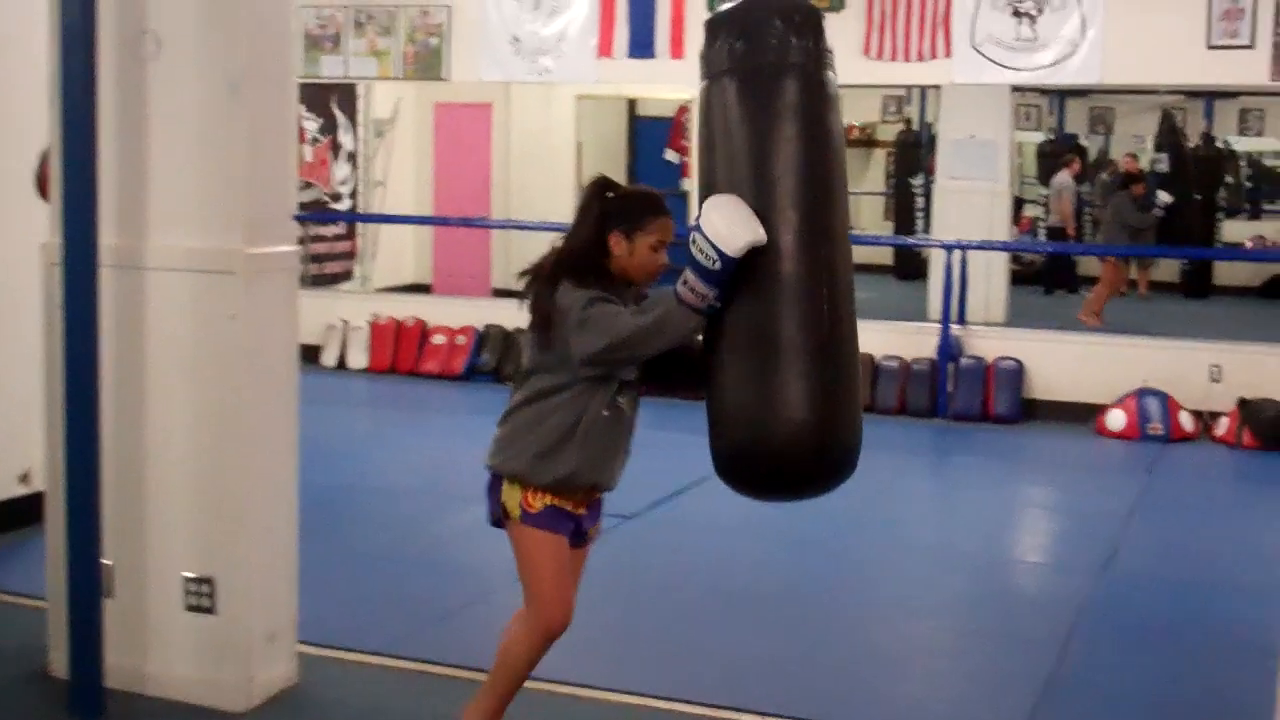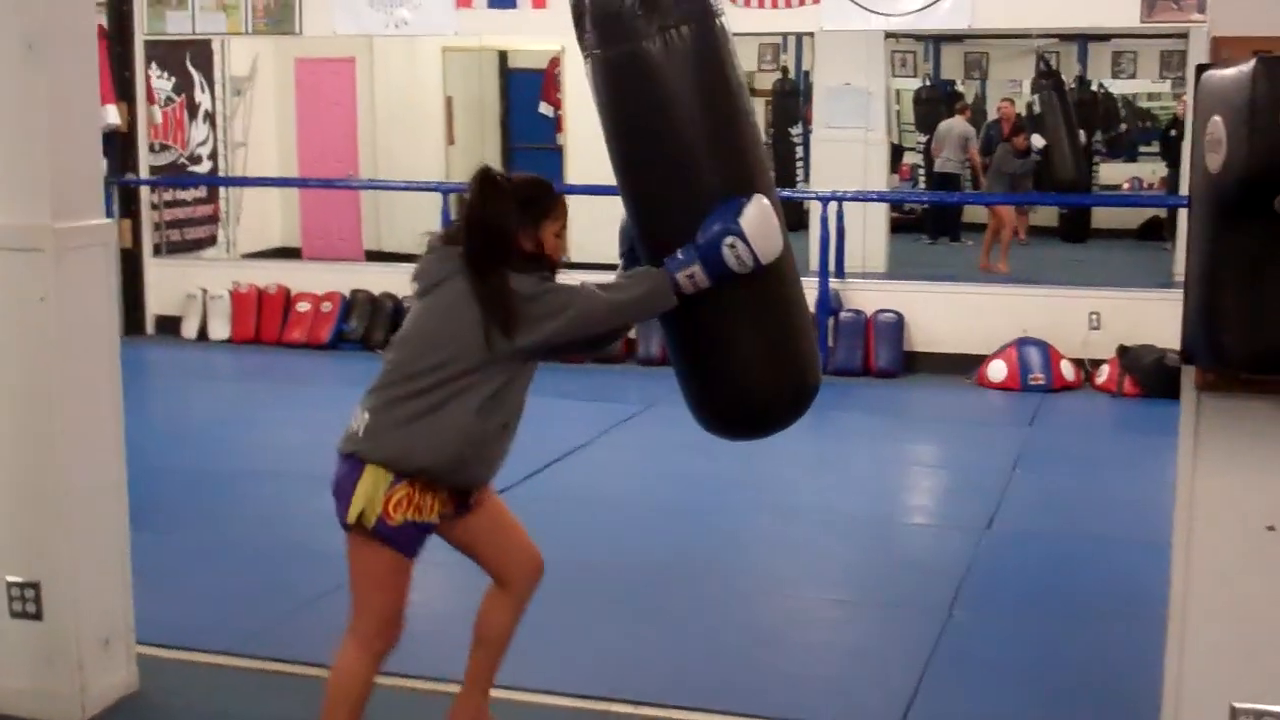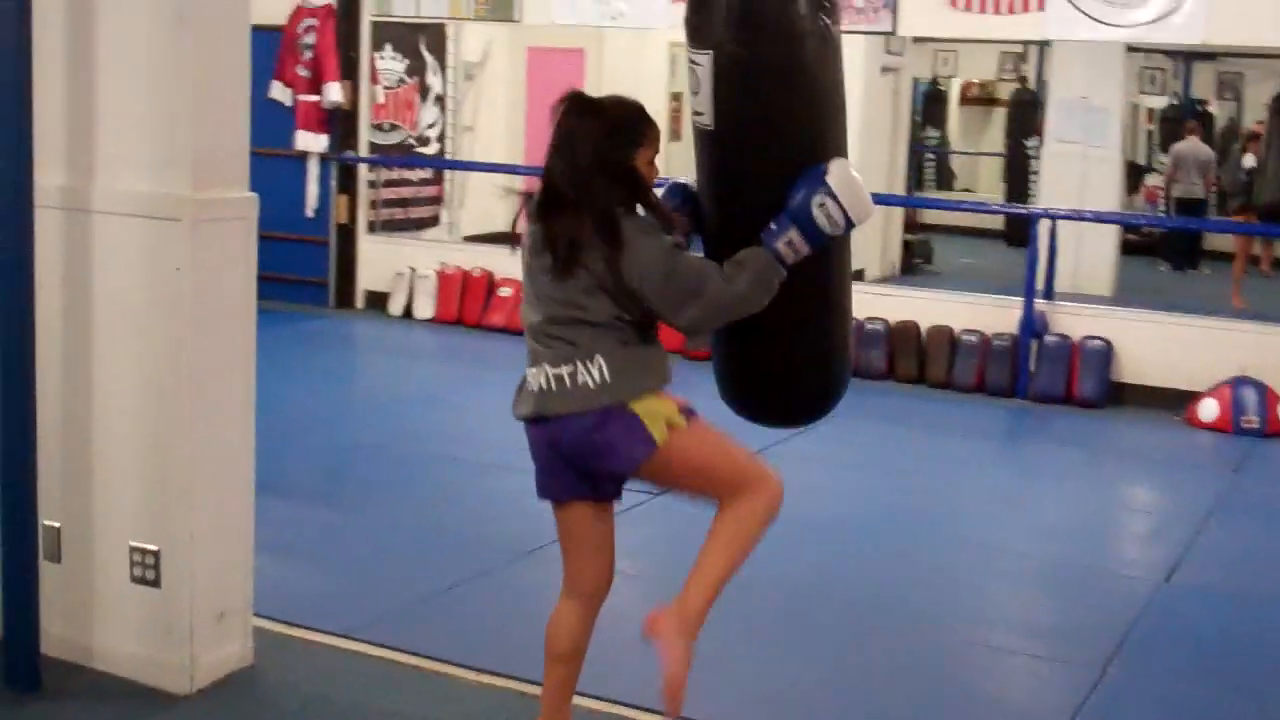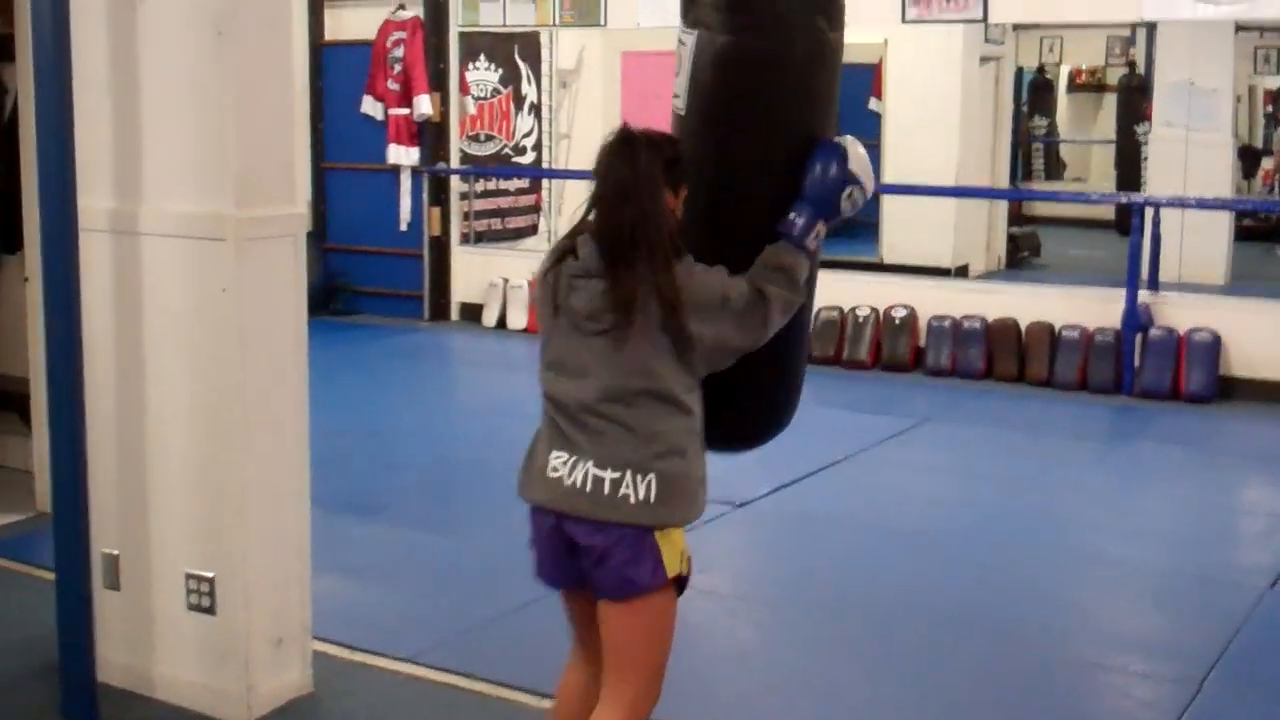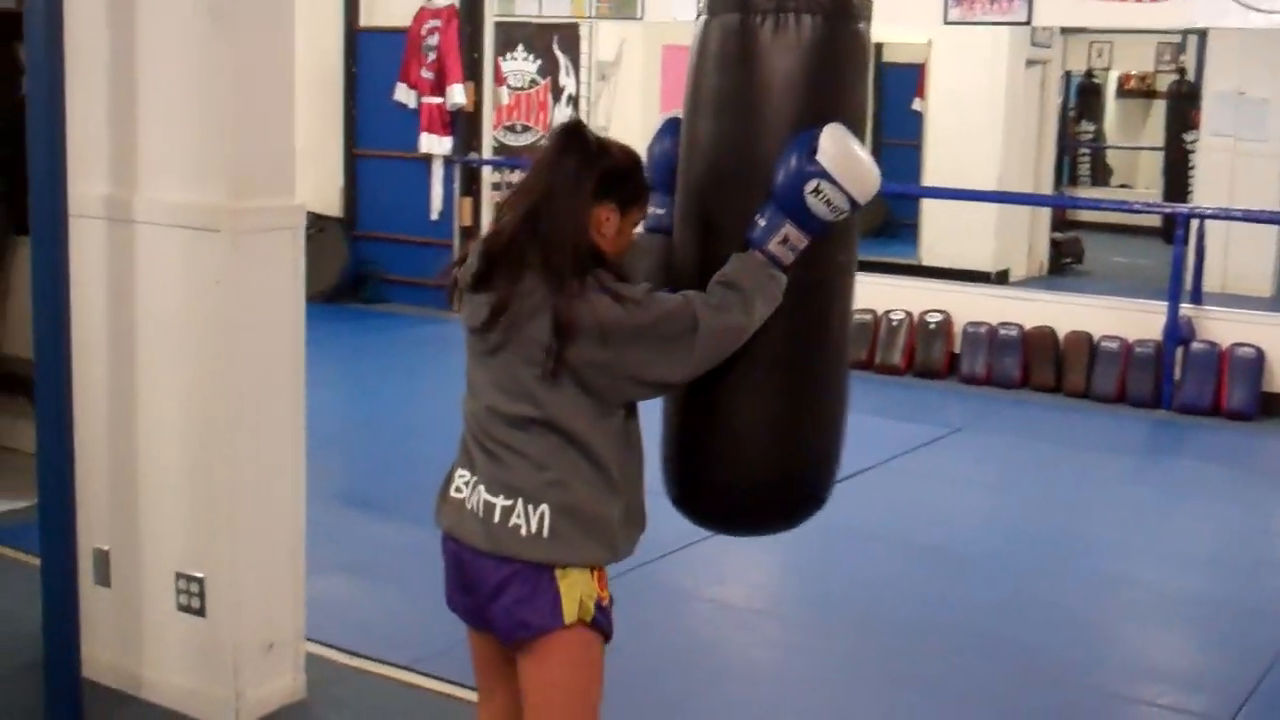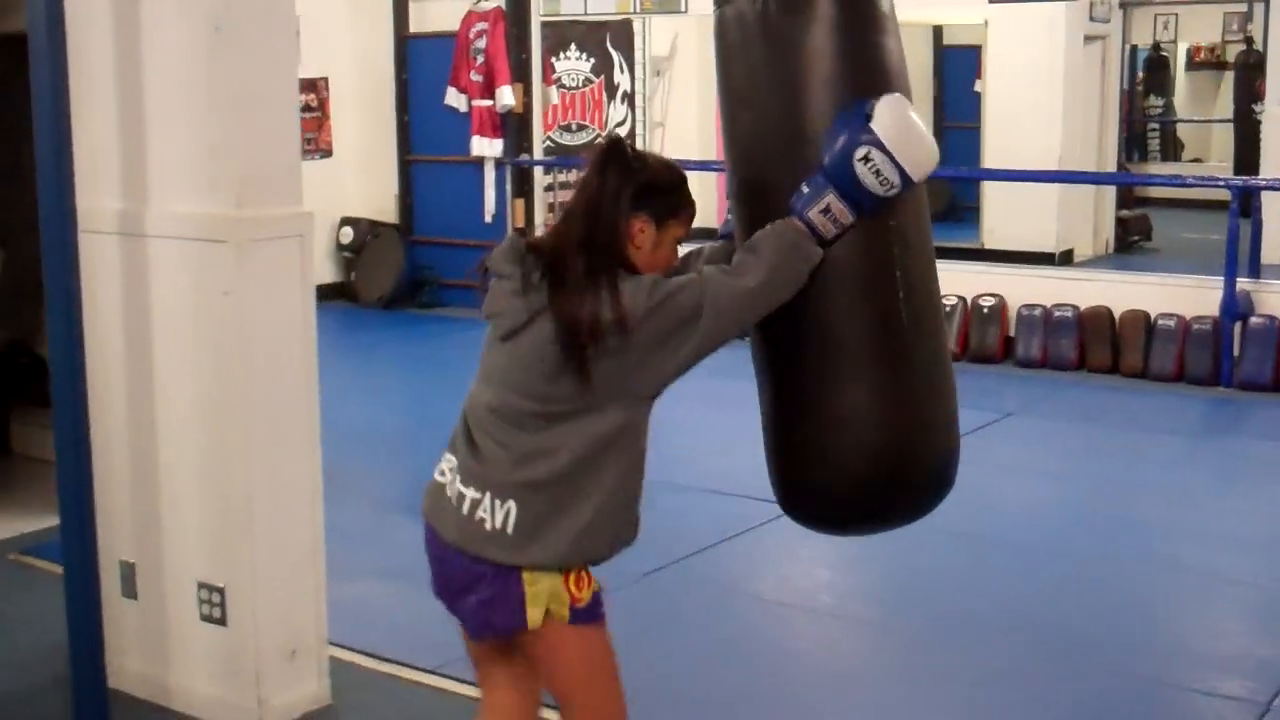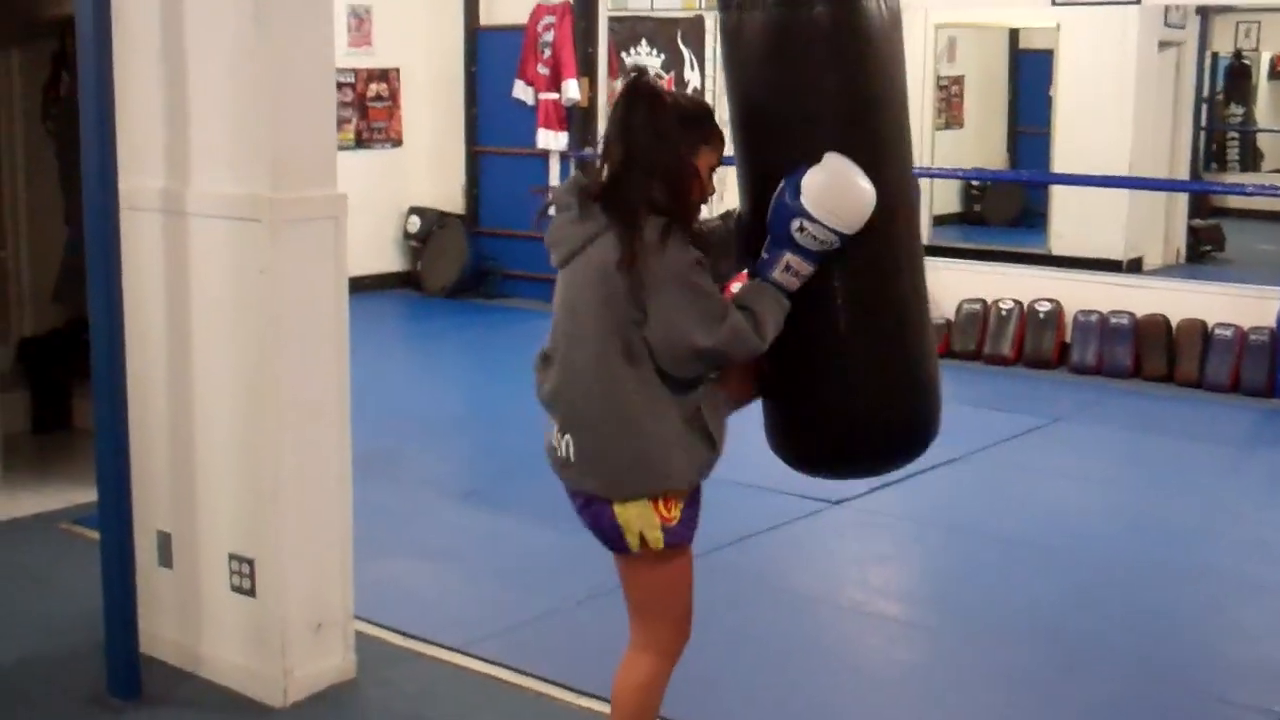
dt=0.5s
person 1, frame 1
left shoulder: (626, 300)
right shoulder: (572, 304)
left elbow: (665, 358)
right elbow: (635, 336)
left hip: (582, 480)
right hip: (533, 474)
left knee: (542, 610)
right knee: (551, 615)
person 1, frame 2
left shoulder: (480, 281)
right shoulder: (511, 291)
left elbow: (579, 323)
right elbow: (595, 309)
left wrist: (639, 276)
right wrist: (691, 267)
left hip: (447, 472)
right hip: (392, 470)
left knee: (521, 568)
right knee: (375, 632)
person 1, frame 3
left shoulder: (550, 224)
right shoulder: (623, 231)
right elbow: (707, 302)
left wrist: (666, 224)
right wrist: (785, 241)
left hip: (552, 414)
right hip: (611, 406)
left knee: (584, 586)
right knee: (758, 492)
right ankle: (678, 620)
person 1, frame 4
left shoulder: (561, 268)
right shoulder: (676, 284)
right elbow: (760, 306)
right wrist: (807, 223)
left hip: (556, 494)
right hip: (632, 507)
left knee: (589, 660)
person 1, frame 5
left shoulder: (496, 276)
right shoulder: (591, 309)
right elbow: (707, 327)
left wrist: (664, 213)
right wrist: (784, 230)
left hip: (473, 529)
right hip: (546, 548)
person 1, frame 6
left shoulder: (533, 278)
right shoulder: (620, 310)
right elbow: (733, 291)
left wrist: (751, 233)
right wrist: (827, 205)
left hip: (459, 523)
right hip: (525, 549)
person 1, frame 7
left shoulder: (597, 218)
right shoulder: (654, 247)
left elbow: (701, 252)
right elbow: (723, 338)
left wrist: (777, 220)
right wrist: (789, 262)
left hip: (582, 439)
right hip: (632, 462)
left knee: (749, 378)
right knee: (661, 640)
